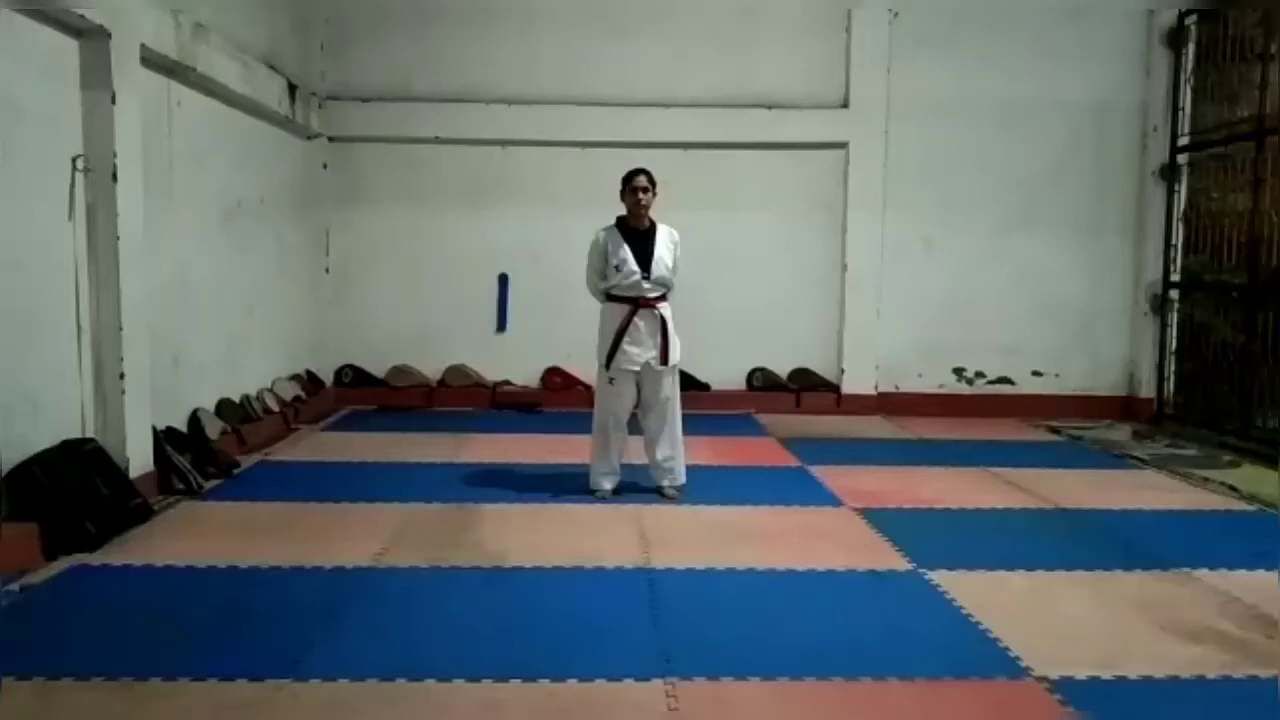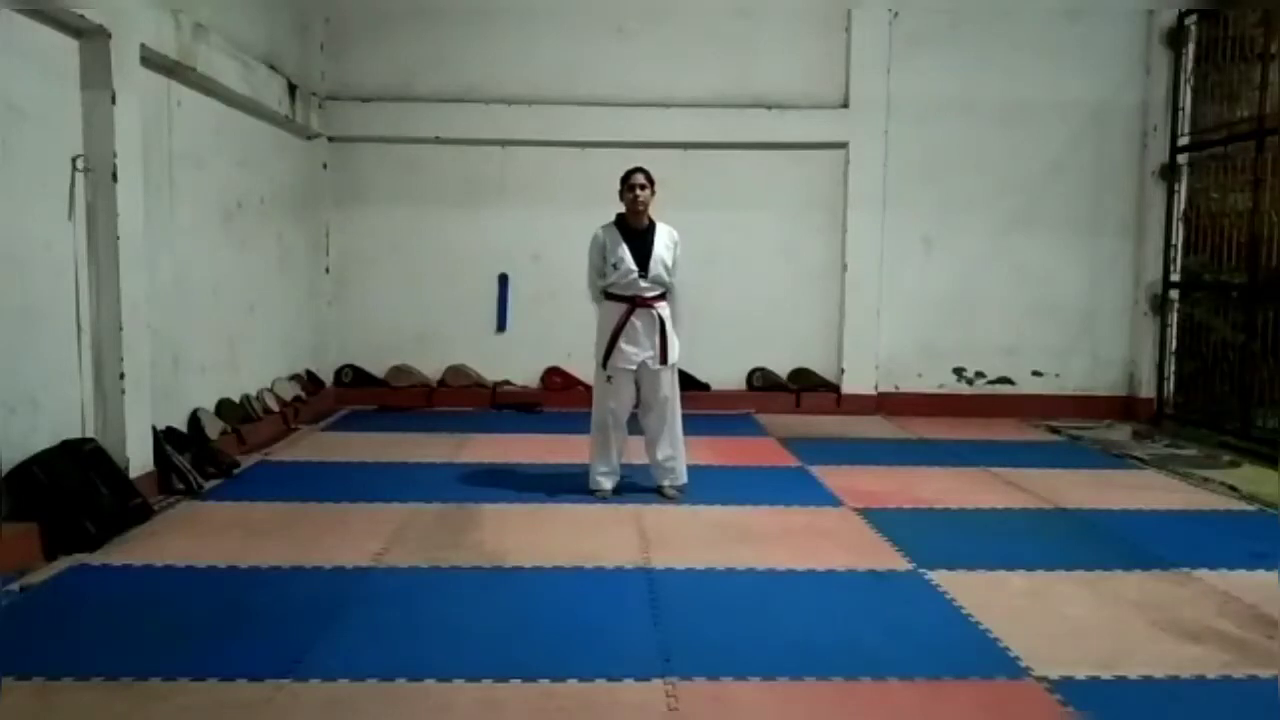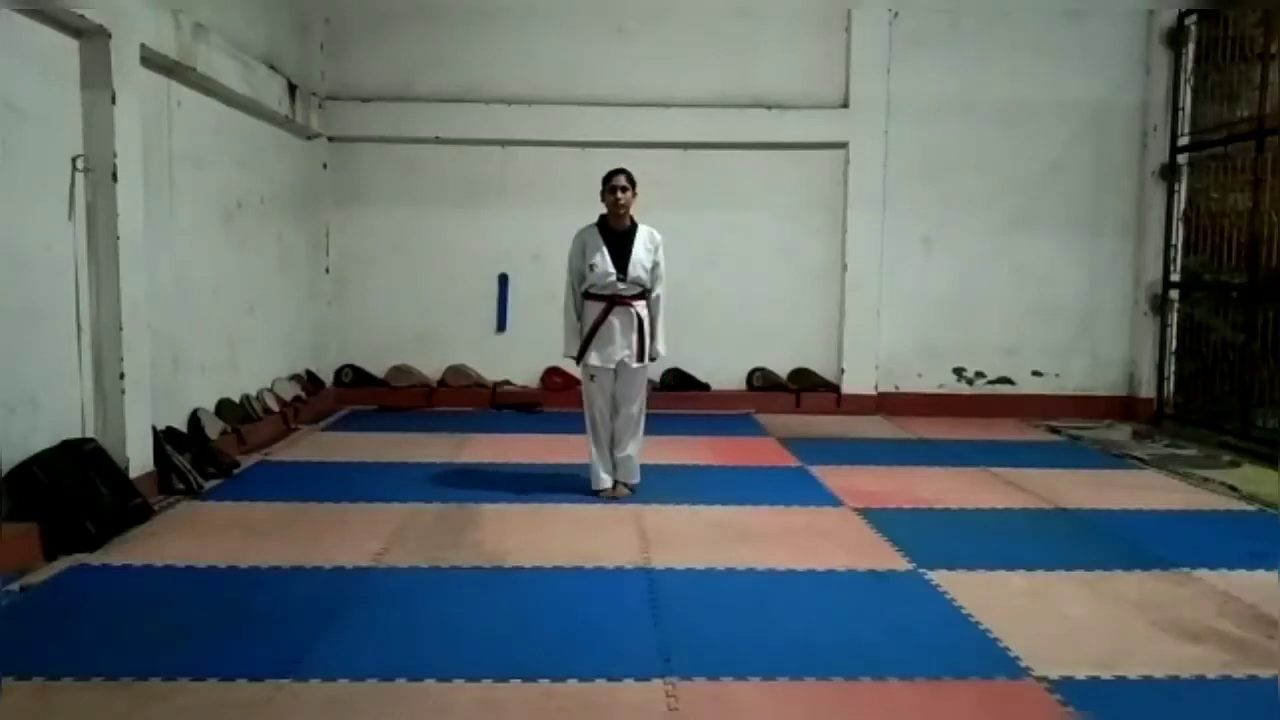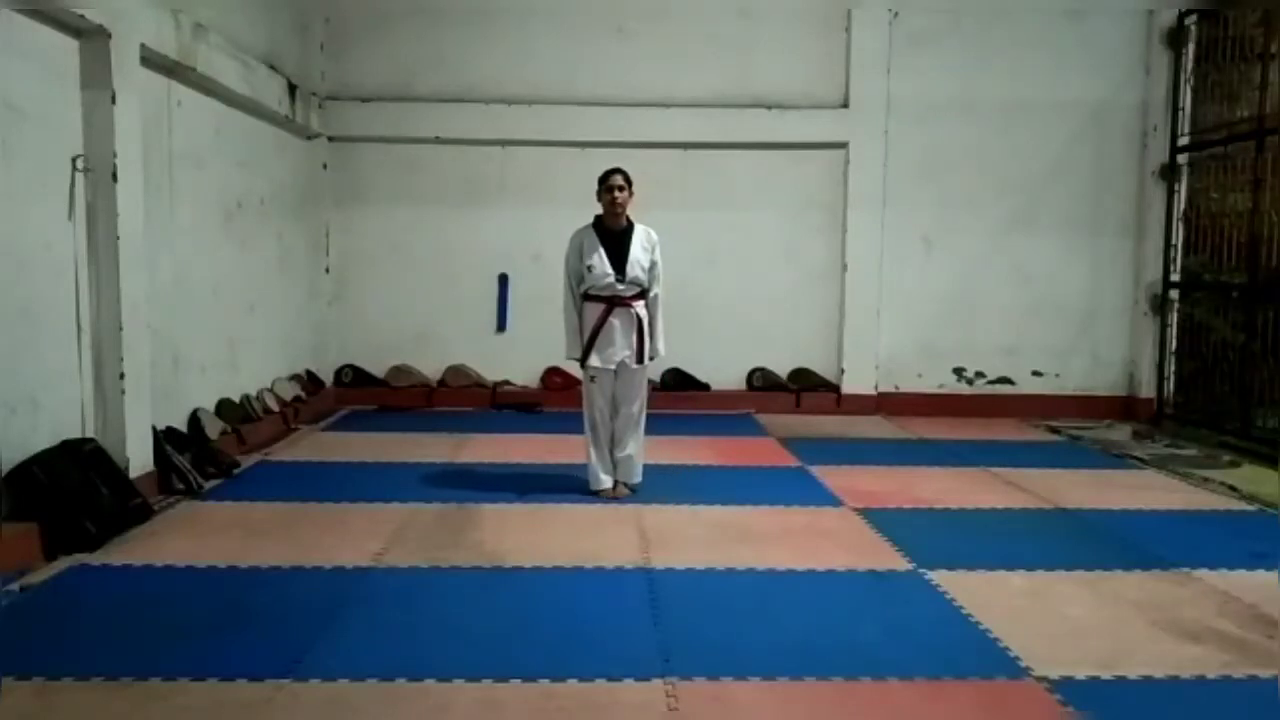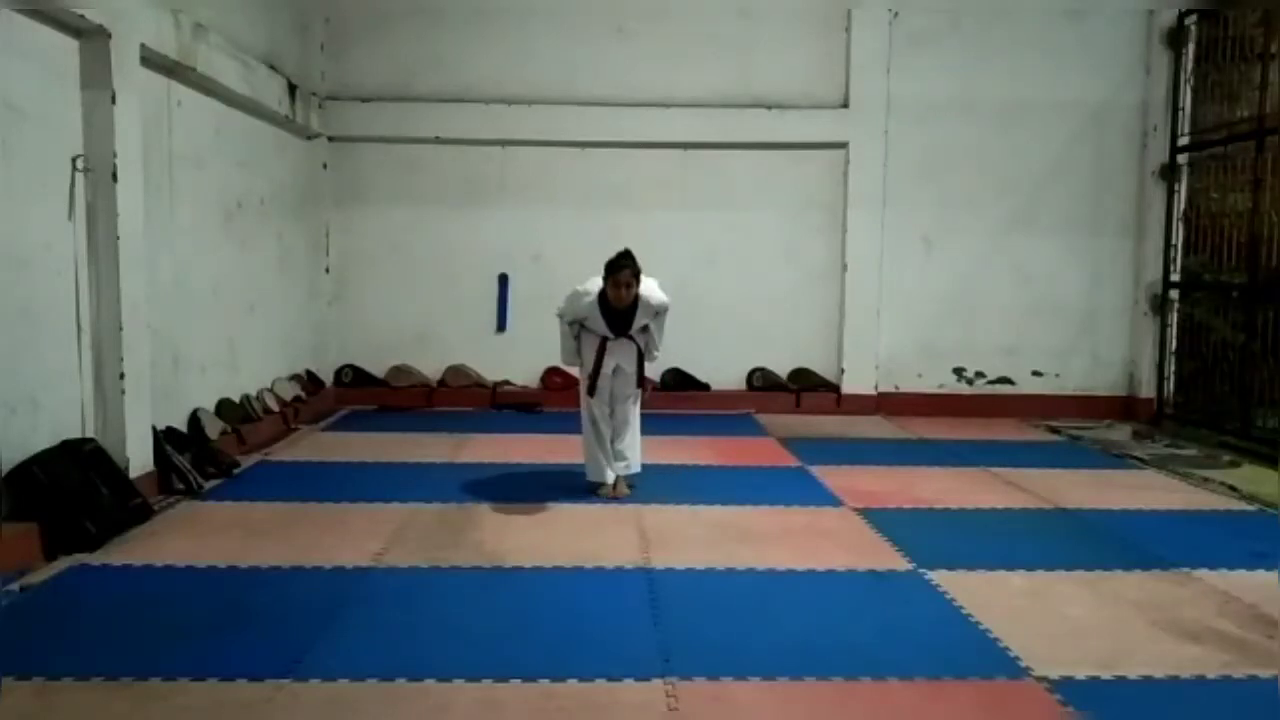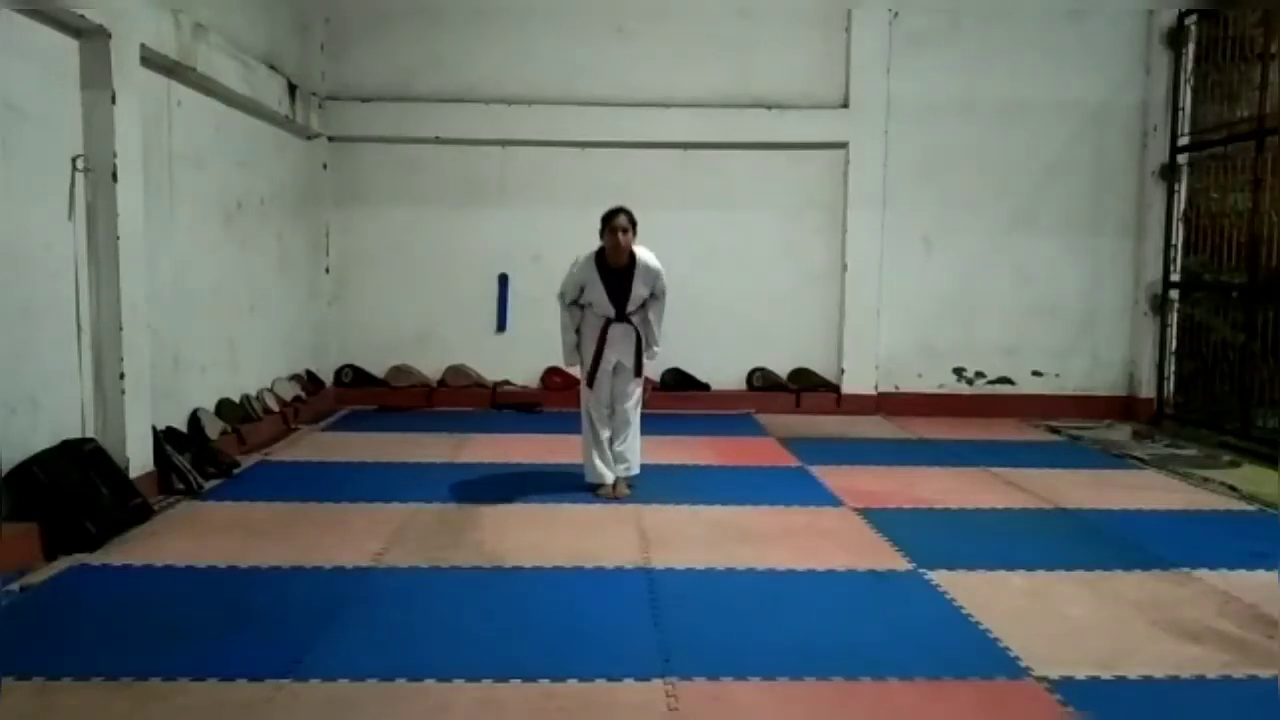
dt=0.7s
person 1, frame 1
left shoulder: (670, 237)
right shoulder: (605, 238)
right elbow: (595, 283)
left wrist: (649, 306)
right wrist: (625, 306)
left hip: (658, 327)
right hip: (620, 326)
left knee: (662, 408)
right knee: (612, 409)
left ankle: (668, 476)
right ankle: (605, 478)
person 1, frame 2
left shoulder: (669, 237)
right shoulder: (604, 236)
left elbow: (670, 287)
right elbow: (596, 285)
right wrist: (624, 307)
left hip: (657, 326)
right hip: (617, 326)
left knee: (662, 407)
right knee: (611, 408)
left ankle: (669, 477)
right ankle: (604, 477)
person 1, frame 3
left shoulder: (651, 239)
right shoulder: (585, 238)
left elbow: (657, 292)
right elbow: (573, 292)
left wrist: (656, 342)
right wrist: (573, 342)
left hip: (634, 327)
right hip: (598, 327)
left knee: (630, 408)
right knee: (599, 408)
left ankle: (624, 475)
right ankle: (603, 477)
person 1, frame 4
left shoulder: (647, 237)
right shoulder: (582, 239)
left elbow: (654, 291)
right elbow: (571, 292)
left wrist: (655, 341)
right wrist: (575, 343)
left hip: (634, 327)
right hip: (597, 328)
left knee: (631, 408)
right knee: (598, 408)
left ankle: (625, 476)
right ankle: (603, 478)
person 1, frame 5
left shoulder: (652, 299)
right shoulder: (585, 298)
left elbow: (662, 310)
right elbow: (565, 316)
left wrist: (651, 346)
right wrist: (573, 354)
left hip: (630, 347)
right hip: (595, 347)
left knee: (626, 407)
right knee: (597, 408)
left ankle: (621, 474)
right ankle: (604, 475)
person 1, frame 6
left shoulder: (649, 266)
right shoulder: (583, 267)
left elbow: (658, 298)
right elbow: (566, 302)
left wrist: (651, 341)
right wrist: (571, 349)
left hip: (631, 336)
right hip: (596, 336)
left knee: (627, 406)
right knee: (597, 406)
left ankle: (622, 474)
right ankle: (603, 475)
